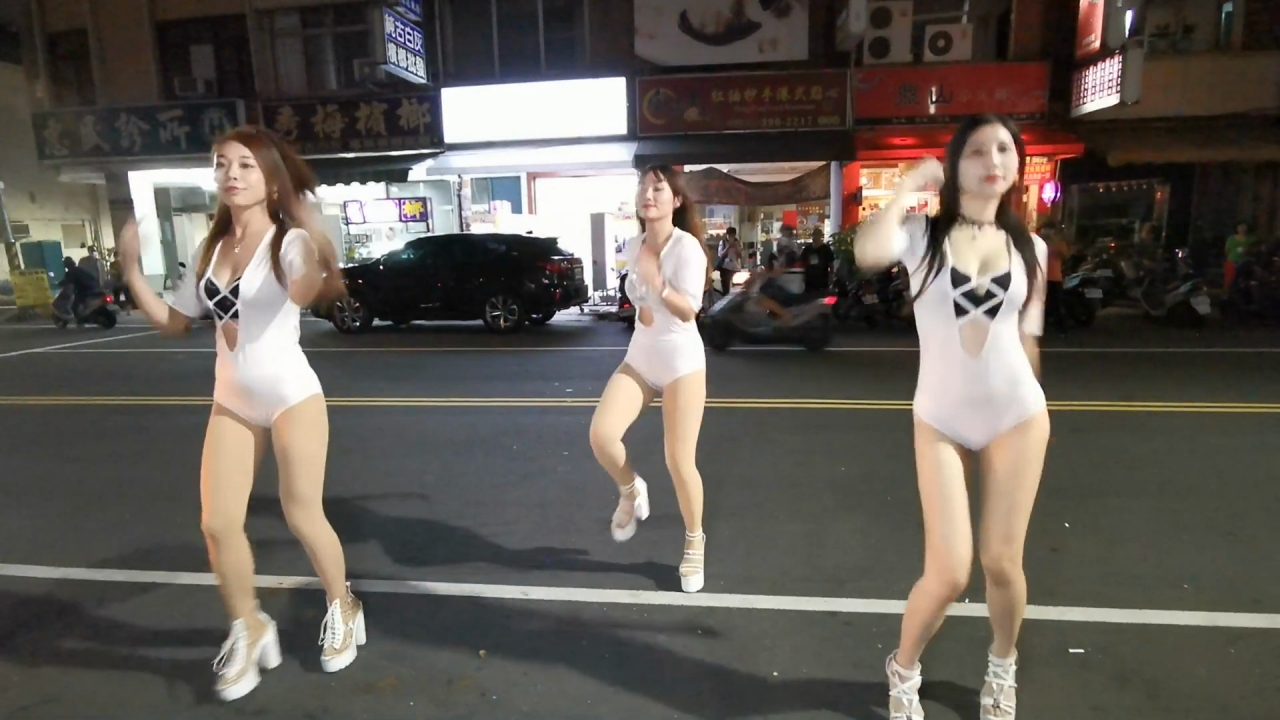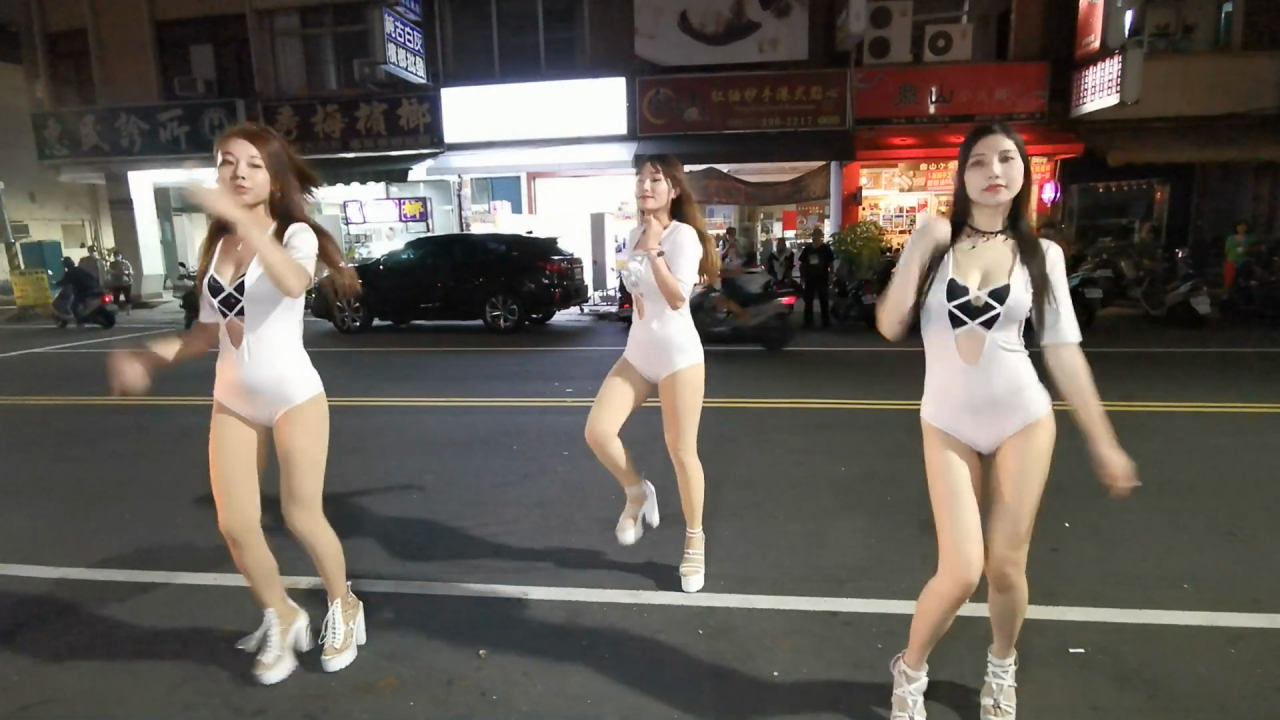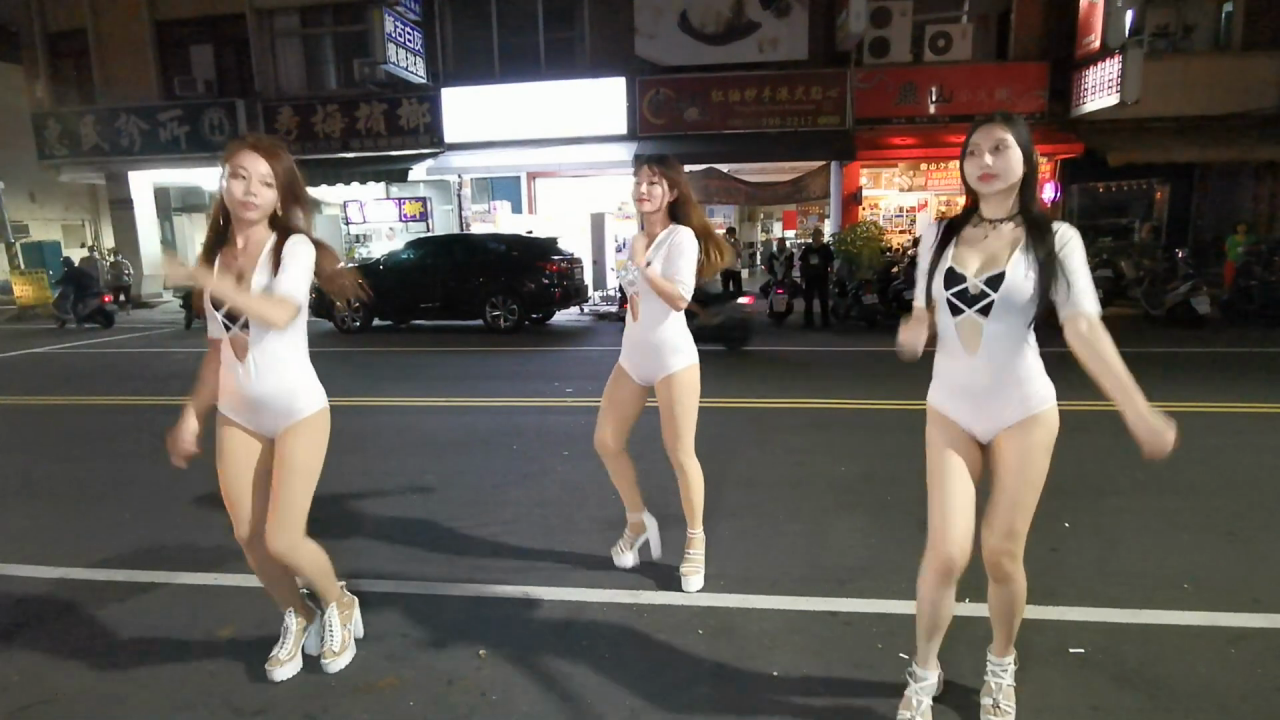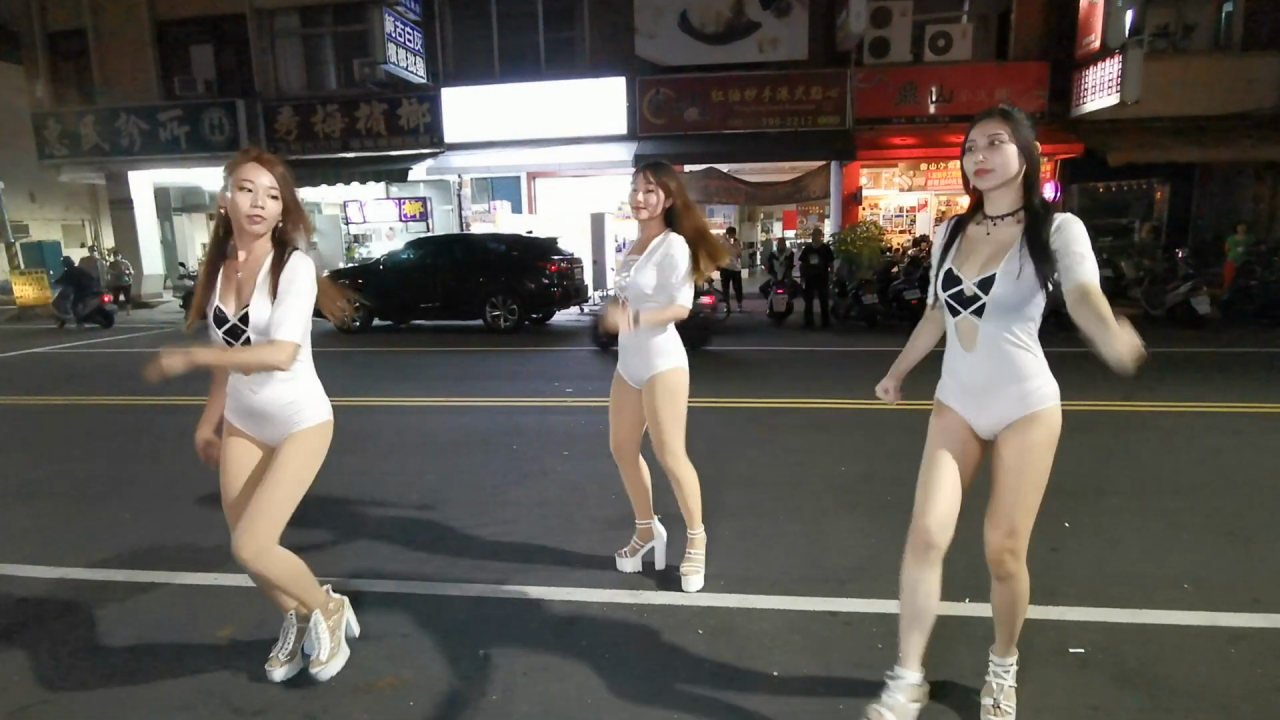
dt=0.1s
person 1, frame 1
left shoulder: (1029, 247)
right shoulder: (924, 235)
left elbow: (1027, 337)
right elbow: (868, 251)
right wrist: (912, 182)
left hip: (1018, 416)
right hip: (941, 423)
left knee: (1001, 562)
right knee: (949, 572)
left ankle: (1002, 661)
person 1, frame 2
left shoulder: (1041, 256)
right shoulder: (932, 248)
left elbow: (1064, 353)
right elbow: (891, 322)
left wrist: (1104, 444)
right wrist: (924, 249)
left hip: (1022, 421)
right hip: (945, 425)
left knee: (1005, 566)
right knee: (963, 570)
left ankle: (1001, 666)
right ankle: (911, 670)
person 1, frame 3
left shoulder: (1055, 240)
right shoulder: (941, 234)
left elbow: (1086, 331)
right elbow: (920, 323)
left wrist: (1137, 410)
right wrist: (912, 332)
left hip: (1024, 412)
right hip: (950, 412)
left knee: (1002, 555)
right knee: (945, 550)
left ankle: (1000, 667)
person 1, frame 4
left shoulder: (1055, 229)
right shoulder: (953, 232)
left elbow: (1085, 298)
left wrist: (1110, 333)
right wrist: (898, 370)
left hip: (1026, 407)
right hip: (957, 401)
left knee: (1004, 551)
right knee: (927, 534)
left ankle: (1002, 666)
person 2, frame 1
left shoulder: (291, 242)
right shoulder: (211, 250)
left elbow: (302, 292)
right elbow: (175, 323)
left wrist: (320, 250)
right wrist: (133, 269)
left hip: (293, 399)
right hip: (231, 405)
left knee: (304, 518)
right knee: (218, 524)
left ankle: (343, 609)
right ankle: (249, 628)
person 2, frame 2
left shoulder: (294, 235)
right shoulder: (213, 249)
left elbow: (292, 281)
right elbow: (206, 332)
left wrist: (245, 218)
right wrist: (146, 360)
left hip: (293, 398)
right hip: (231, 402)
left knee: (303, 519)
right knee: (237, 525)
left ankle: (343, 607)
right ankle: (280, 616)
person 2, frame 3
left shoulder: (292, 250)
right shoulder: (214, 257)
left elbow: (275, 314)
right elbow: (218, 347)
left wrist: (196, 280)
right wrist: (191, 414)
left hip: (299, 411)
right hip: (237, 415)
left knee: (282, 539)
right knee: (249, 537)
left ankle: (338, 603)
right ankle: (300, 620)
person 2, frame 4
left shoulder: (292, 265)
right shoulder: (217, 269)
left elbow: (281, 350)
left wrist: (189, 357)
right wrist: (209, 421)
left hip: (301, 421)
right hip: (242, 426)
left knee: (252, 545)
right knee: (249, 541)
left ankle: (327, 608)
right ankle: (300, 620)
person 3, frame 1
left shoulder: (688, 246)
right shoulder: (634, 246)
left elbow: (688, 311)
left wrist: (657, 283)
left hip: (682, 362)
right hip: (639, 360)
left knee: (680, 462)
right knee: (600, 436)
left ankle: (694, 544)
right ankle: (631, 489)
person 3, frame 2
left shoulder: (683, 235)
right shoulder: (638, 234)
left elbow: (678, 297)
left wrist: (654, 254)
left hip: (678, 356)
right hip: (636, 352)
left knee: (682, 455)
right knee: (596, 433)
left ankle: (694, 541)
right ankle: (637, 492)
person 3, frame 3
left shoulder: (682, 237)
right shoulder: (636, 238)
left elbow: (680, 298)
left wrist: (644, 266)
left hip: (673, 359)
right hip: (632, 355)
left knee: (681, 456)
right knee: (605, 441)
left ankle: (695, 542)
right ankle: (638, 520)
person 3, frame 4
left shoulder: (673, 245)
right shoulder: (633, 247)
left elbow: (681, 307)
left wrist: (630, 319)
left hip: (661, 363)
right hip: (630, 363)
left knee: (671, 458)
right knee: (621, 449)
left ankle: (695, 543)
right ankle: (647, 529)
